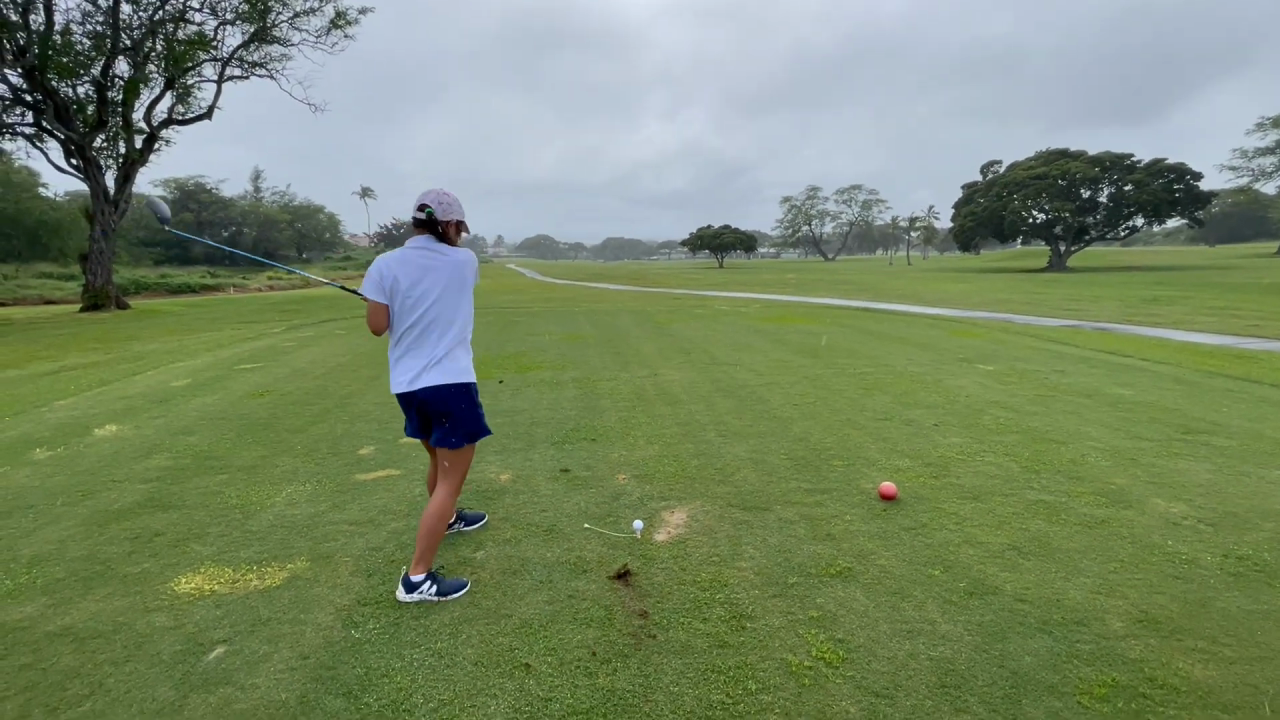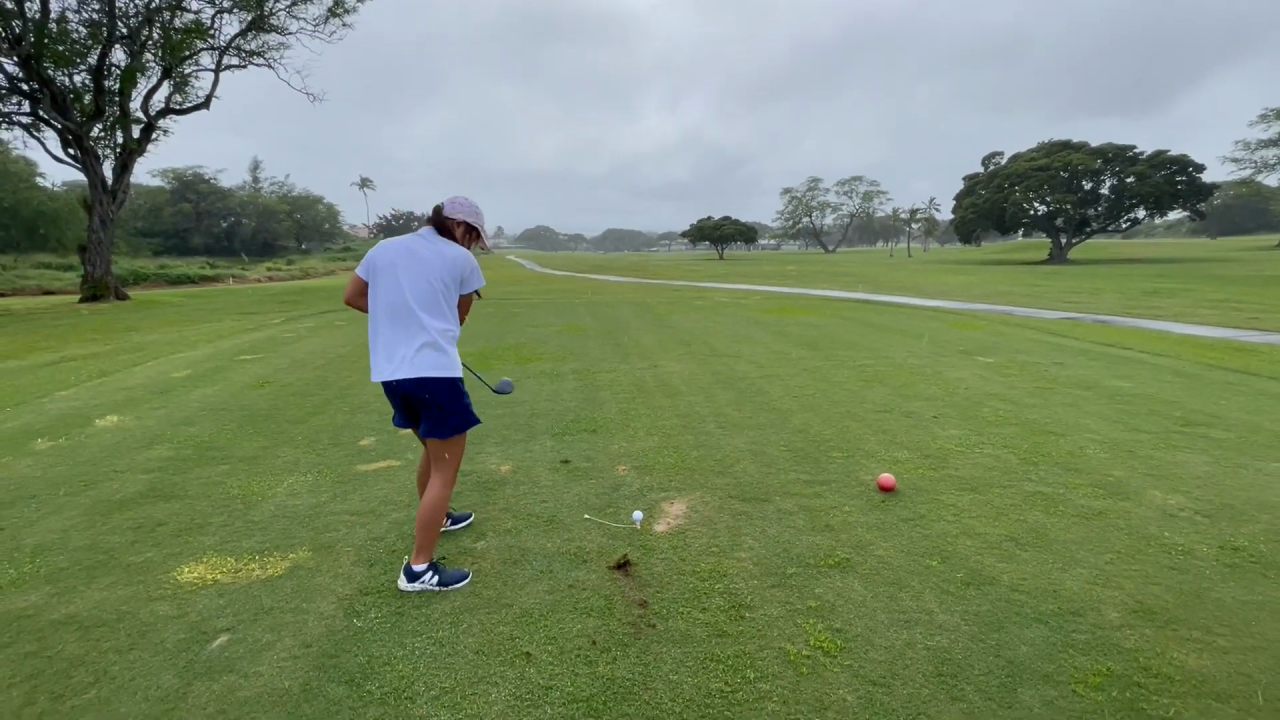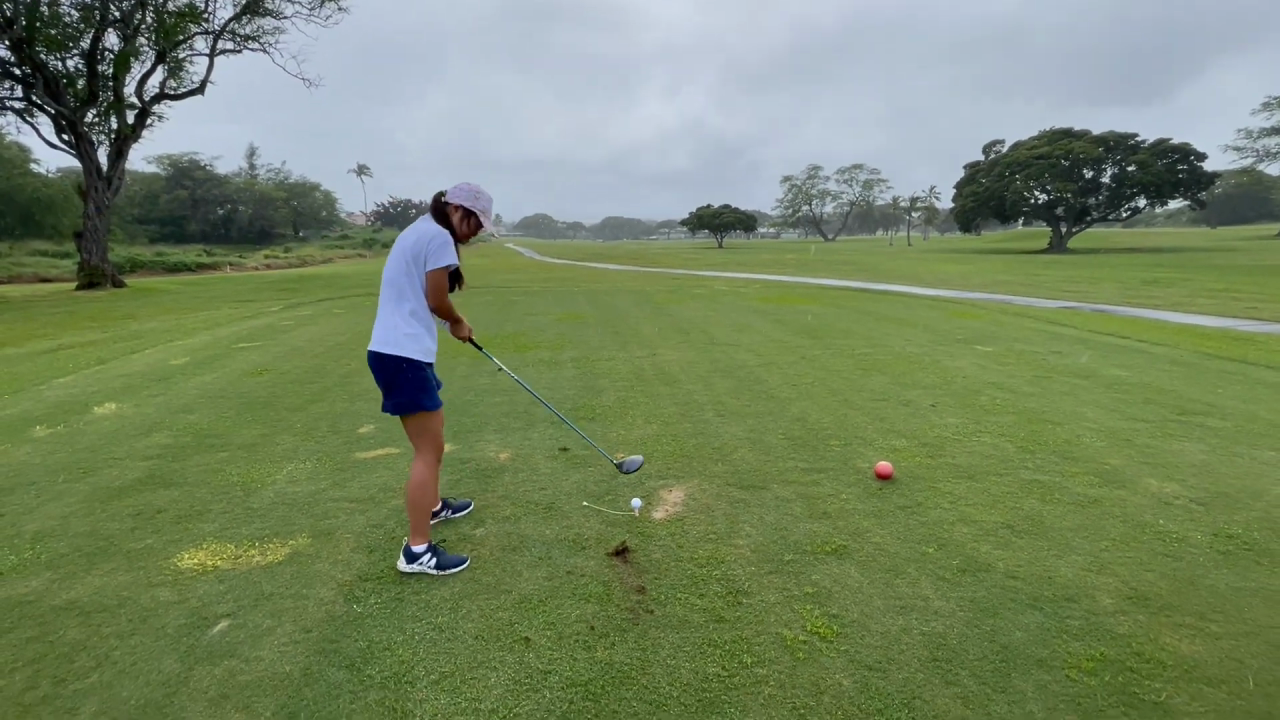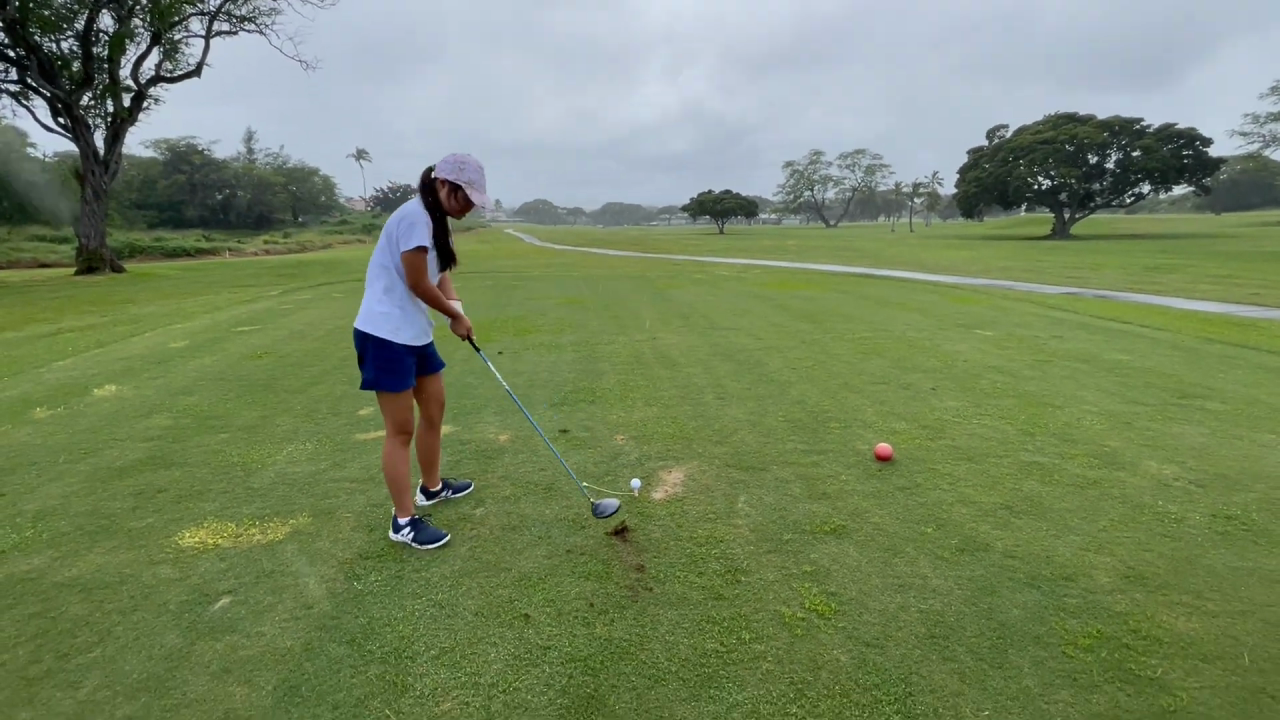
dt=0.3s
person 1, frame 1
left shoulder: (385, 265)
right shoulder: (464, 260)
left elbow: (379, 327)
left hip: (408, 385)
right hip: (453, 383)
left knee: (440, 459)
right knee: (451, 481)
left ankle: (446, 518)
right ankle: (417, 578)
person 1, frame 2
left shoulder: (384, 249)
right shoulder: (461, 260)
left elbow: (353, 297)
right elbow: (459, 318)
left hip: (392, 375)
right hip: (435, 374)
left knee: (434, 449)
right knee: (445, 469)
left ankle: (436, 515)
right ankle: (418, 568)
person 1, frame 3
left shoulder: (420, 232)
right shoulder: (439, 237)
right elbow: (437, 301)
left wrist: (453, 320)
right wrist: (458, 321)
left hip: (404, 350)
right hip: (403, 355)
left knee: (431, 435)
right knee: (429, 448)
left ankle: (432, 505)
right ankle: (417, 549)
person 1, frame 4
left shoulder: (432, 219)
right shoulder: (415, 217)
left elbow: (439, 275)
right elbow: (418, 285)
left wrist: (456, 306)
right wrist: (455, 315)
left hip: (414, 333)
right hip: (385, 335)
left knee: (434, 409)
right knee: (401, 429)
left ankle: (432, 486)
right ankle: (404, 520)
